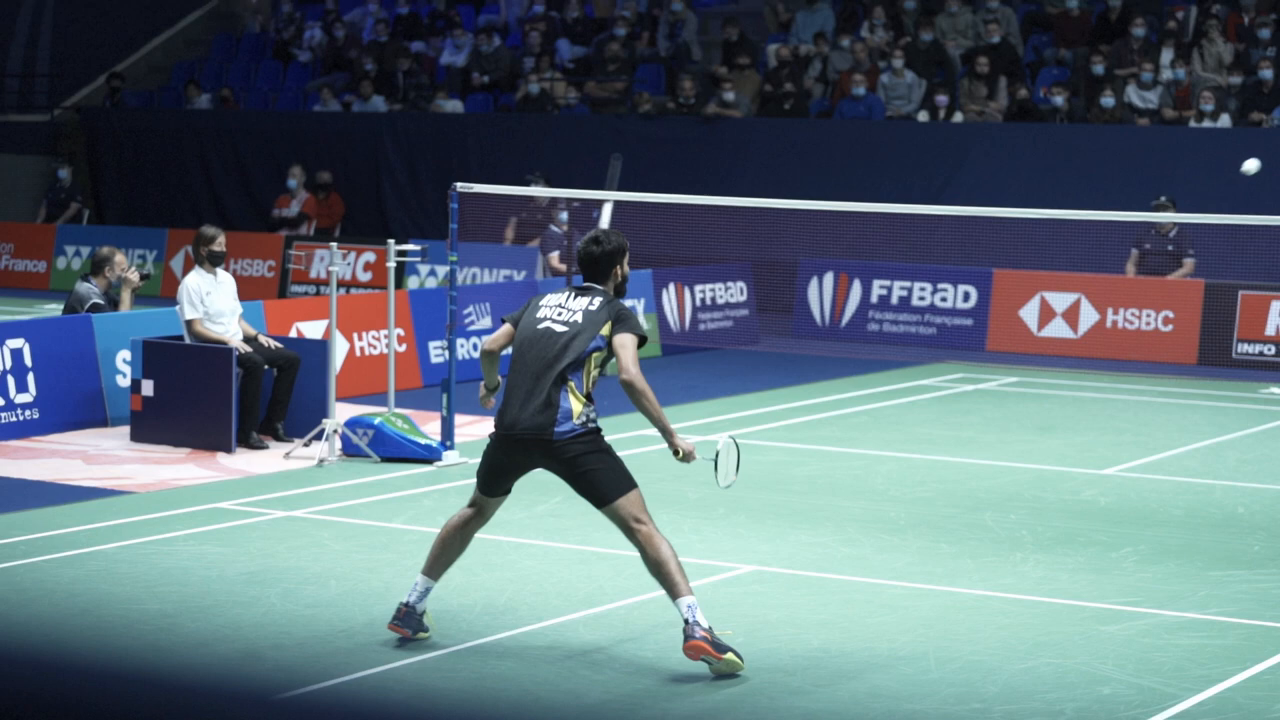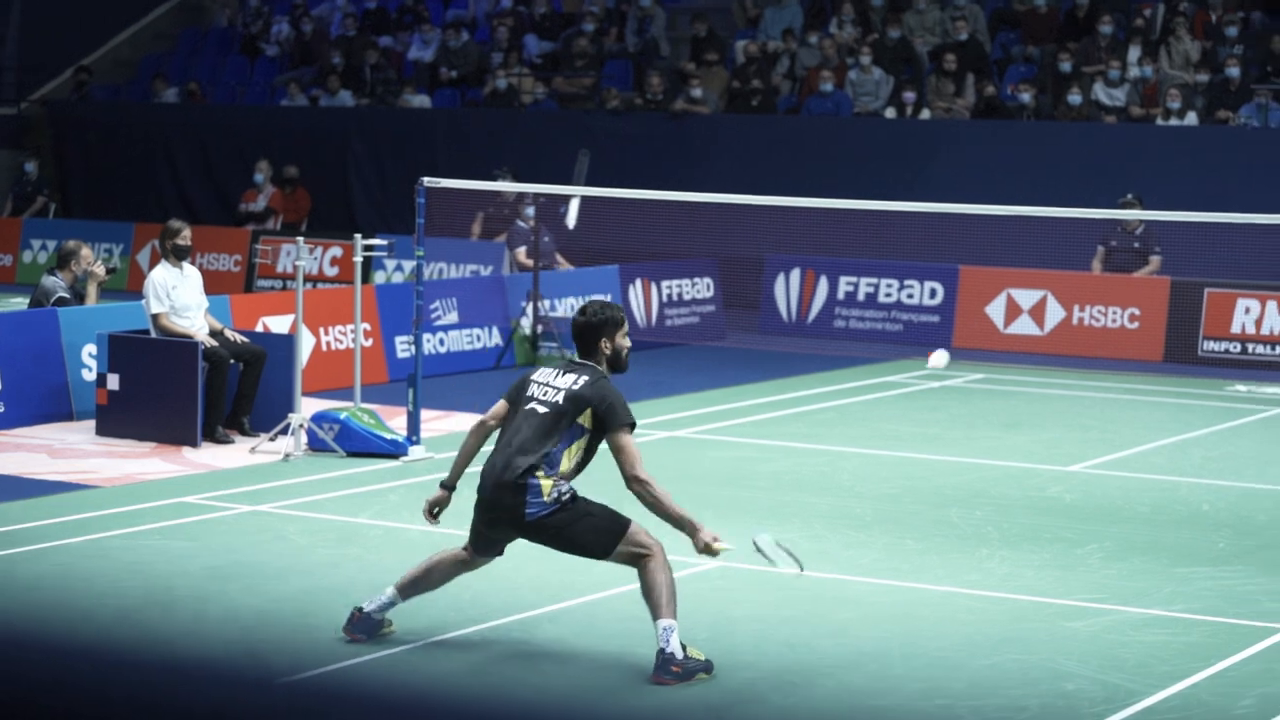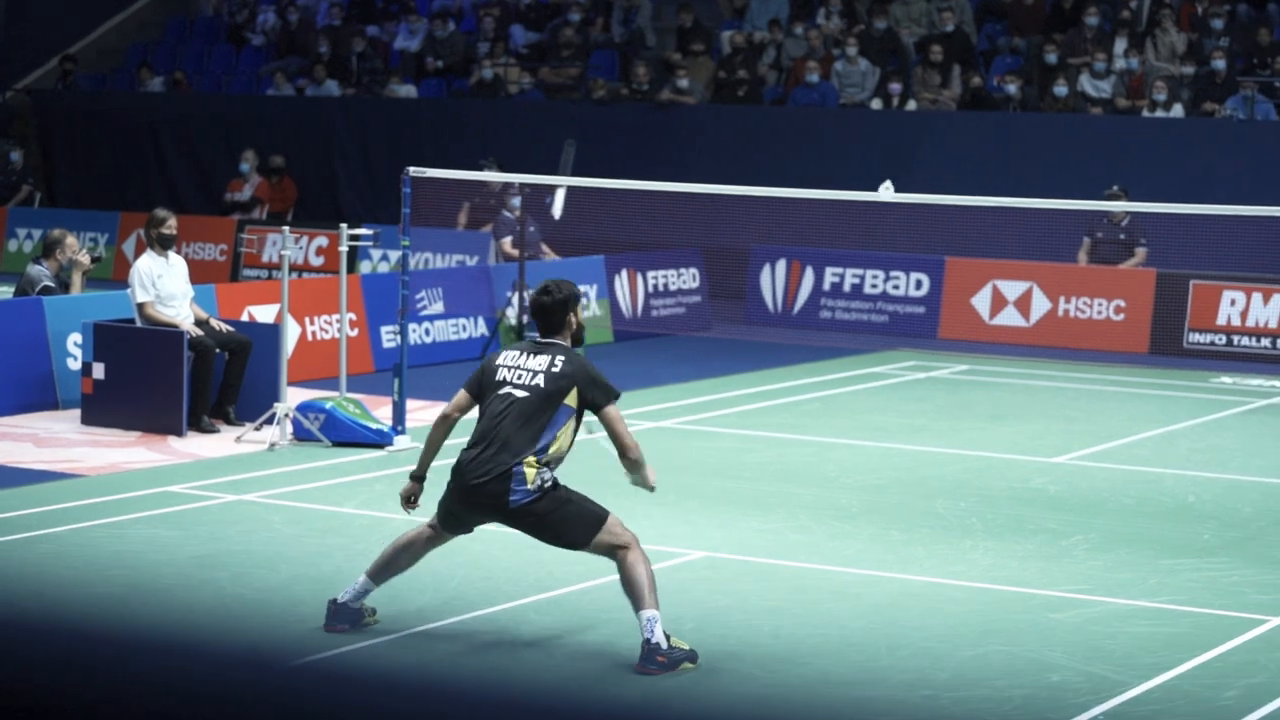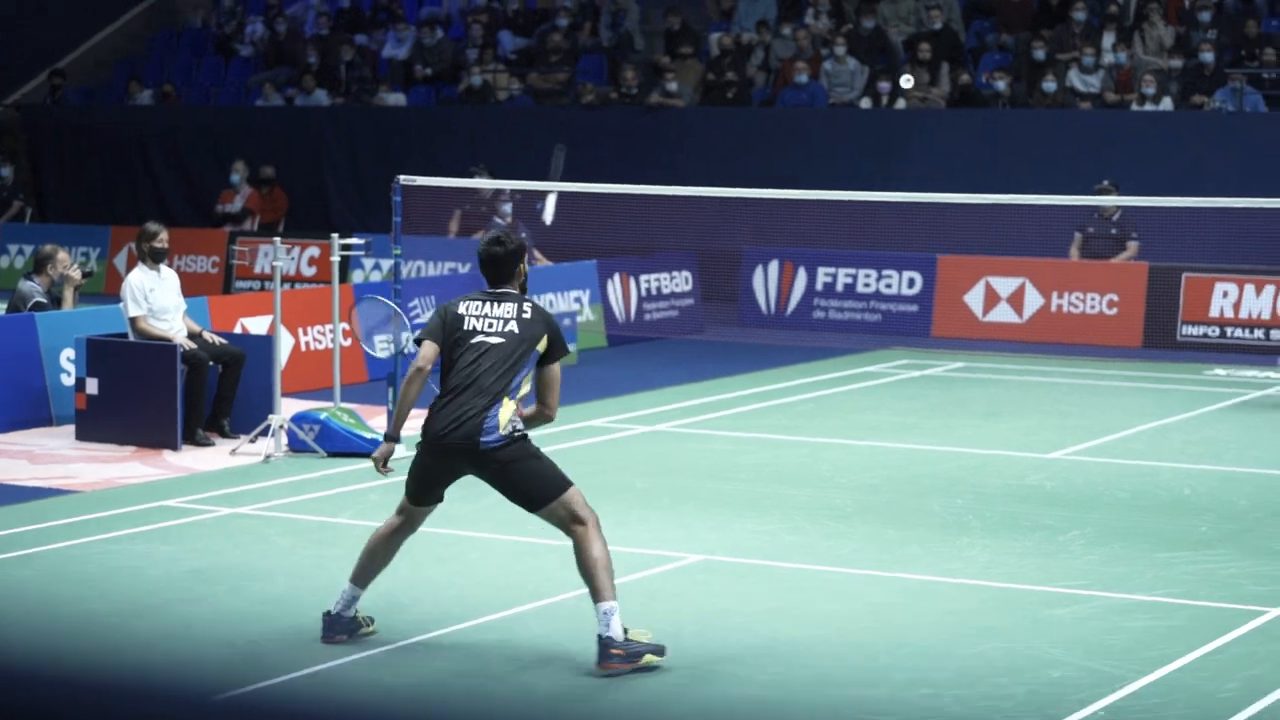
dt=0.2s
person 1, frame 1
left shoulder: (544, 301)
right shoulder: (617, 313)
left elbow: (490, 348)
right elbow: (630, 378)
left wrist: (489, 387)
right wrist: (672, 436)
left hip: (515, 428)
right hip: (568, 434)
left knee: (477, 511)
right knee: (642, 526)
left ankle: (409, 608)
right ankle: (697, 630)
person 1, frame 2
left shoulder: (541, 374)
right shoulder: (603, 393)
left elbow: (485, 424)
right elbow: (637, 479)
left wrist: (447, 486)
right wrist: (695, 529)
left hip: (493, 497)
right hip: (541, 506)
left knee: (472, 557)
right knee: (648, 552)
left ankle: (367, 614)
right ankle: (671, 655)
person 1, frame 3
left shoulder: (500, 357)
right shoulder: (580, 371)
left elbow: (448, 415)
right elbow: (629, 452)
left wrist: (417, 476)
right wrist: (643, 476)
left hip: (470, 482)
right hip: (524, 493)
left knee: (435, 530)
right knee: (624, 544)
left ankle: (346, 605)
right ankle: (656, 645)
person 1, frame 4
left shoulder: (452, 310)
right shoulder: (541, 320)
left elbow: (420, 368)
right elbow: (549, 407)
left wrist: (391, 438)
left hip: (441, 435)
right hip: (499, 440)
left knee: (406, 518)
right knee: (583, 523)
left ankle: (340, 613)
right ankle: (613, 640)
person 2, frame 1
left shoulder: (227, 278)
right shoulder: (192, 283)
right elbow: (196, 329)
left wrist: (257, 335)
right wrist: (227, 340)
left hip: (238, 342)
left knee: (290, 359)
right knee: (255, 363)
left ankle: (273, 422)
right ankle: (247, 431)
person 2, frame 2
left shoulder: (194, 272)
right shoulder: (158, 277)
right elbow: (161, 323)
left wrist: (223, 329)
right wrist: (193, 334)
left hip: (204, 336)
left knee: (256, 353)
right knee: (220, 357)
left ankle: (238, 416)
right ankle: (213, 425)
person 2, frame 3
left shoulder: (179, 262)
right shoulder: (143, 266)
right elbow: (147, 312)
left wrist: (209, 319)
right wrist: (179, 324)
left hip: (189, 326)
left knee: (242, 342)
right knee: (206, 346)
left ankle: (224, 406)
right ankle: (199, 414)
person 2, frame 4
left shoulder: (170, 274)
right shoulder: (135, 280)
right elbow: (139, 326)
left wrist: (201, 332)
right wrist: (172, 337)
left hip: (182, 339)
right hip: (157, 344)
left knee: (235, 355)
right knee: (200, 359)
left ankle: (218, 419)
right ankle: (193, 428)
